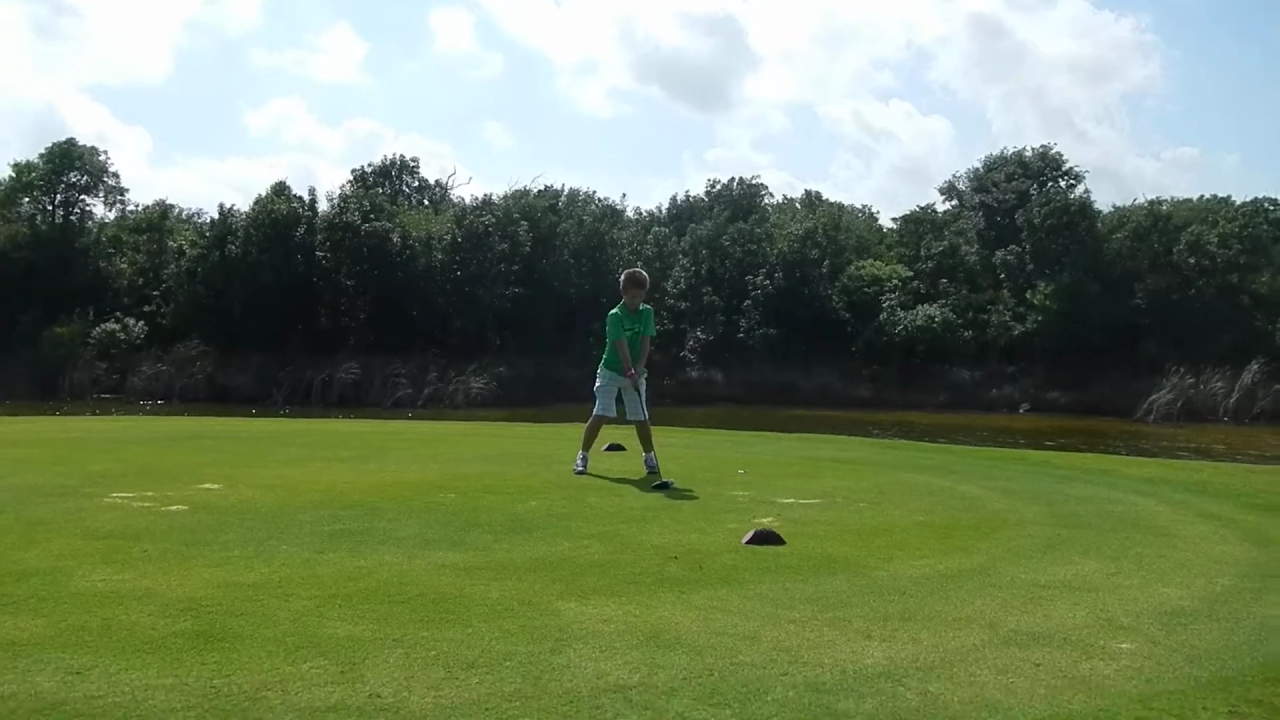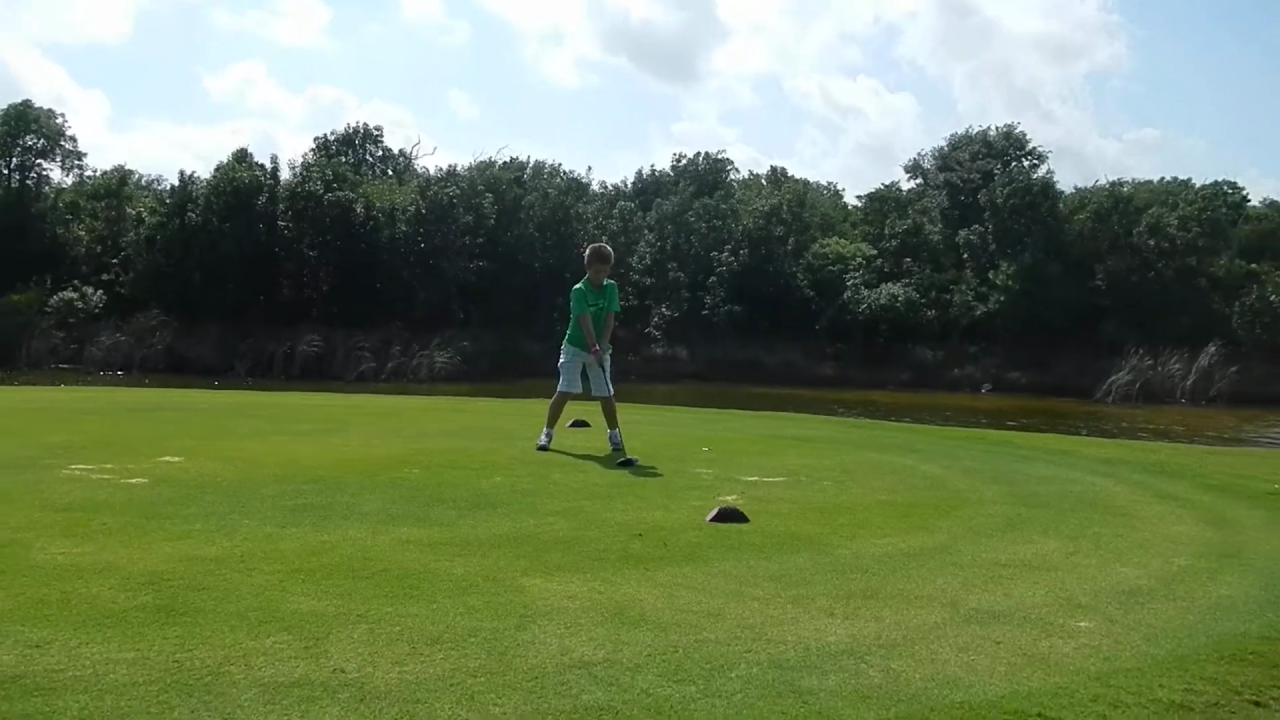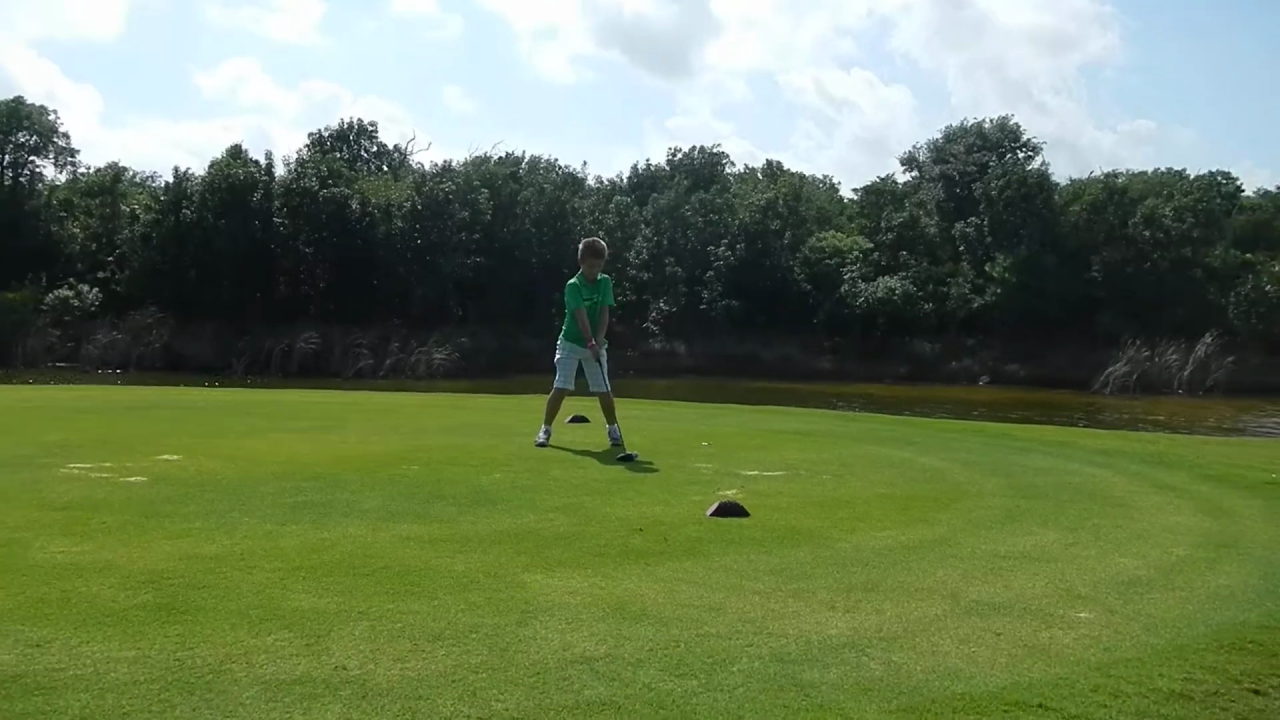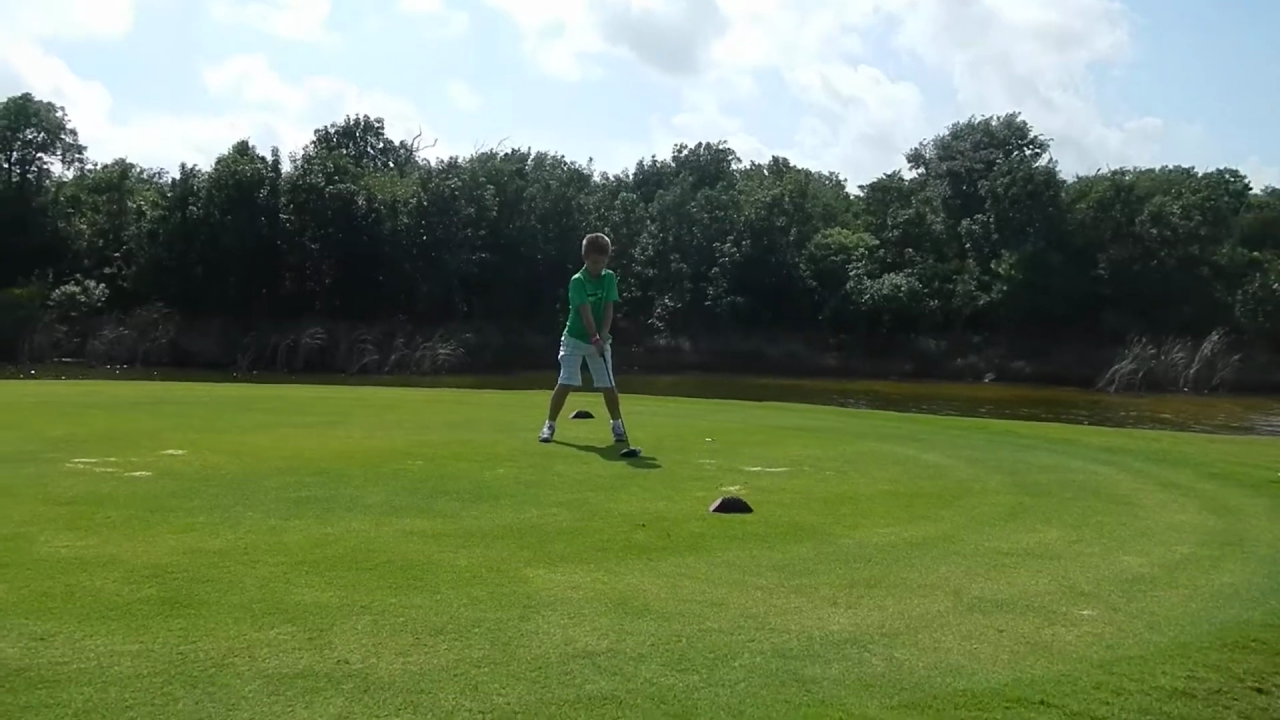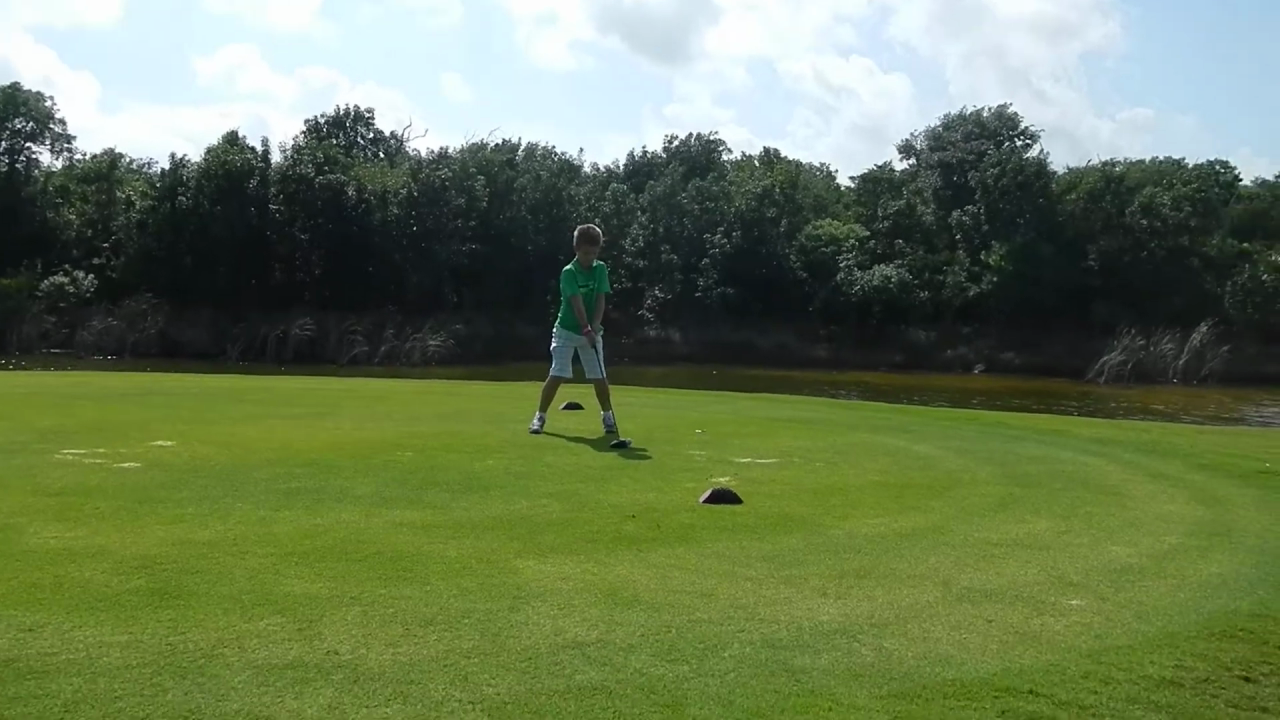
dt=0.1s
person 1, frame 1
left shoulder: (647, 312)
right shoulder: (614, 316)
left elbow: (645, 344)
right elbow: (621, 346)
left wrist: (638, 370)
right wrist: (629, 372)
left hip: (635, 373)
right hip: (611, 371)
left knee: (641, 418)
right knee: (600, 415)
left ankle: (649, 457)
right ankle: (582, 456)
person 1, frame 2
left shoulder: (611, 288)
right shoulder: (579, 291)
left elbow: (610, 319)
right elbow: (585, 322)
left wrist: (602, 346)
right wrist: (593, 349)
left hip: (599, 349)
right hip: (575, 347)
left knee: (606, 394)
right knee: (564, 391)
left ankle: (614, 434)
right ankle: (547, 432)
person 1, frame 3
left shoulder: (605, 282)
right shoulder: (573, 286)
left elbow: (604, 314)
right elbow: (581, 317)
left wrist: (598, 341)
right wrist: (590, 343)
left hip: (595, 344)
right hip: (571, 343)
left knee: (603, 389)
right knee: (561, 387)
left ankle: (613, 429)
right ankle: (545, 429)
person 1, frame 4
left shoulder: (609, 278)
right shoulder: (577, 281)
left elbow: (609, 309)
right elbow: (585, 312)
left wrist: (602, 336)
right wrist: (594, 338)
left hip: (600, 339)
right hip: (575, 338)
left knee: (608, 384)
right knee: (565, 383)
left ankle: (617, 425)
right ankle: (549, 425)
person 1, frame 5
left shoulder: (601, 269)
right shoulder: (568, 272)
left elbow: (601, 301)
right elbow: (577, 304)
left wrist: (594, 327)
right wrist: (586, 330)
left hip: (591, 331)
right hip: (567, 330)
left knee: (599, 376)
right knee: (557, 375)
left ankle: (607, 416)
right ankle: (540, 416)
